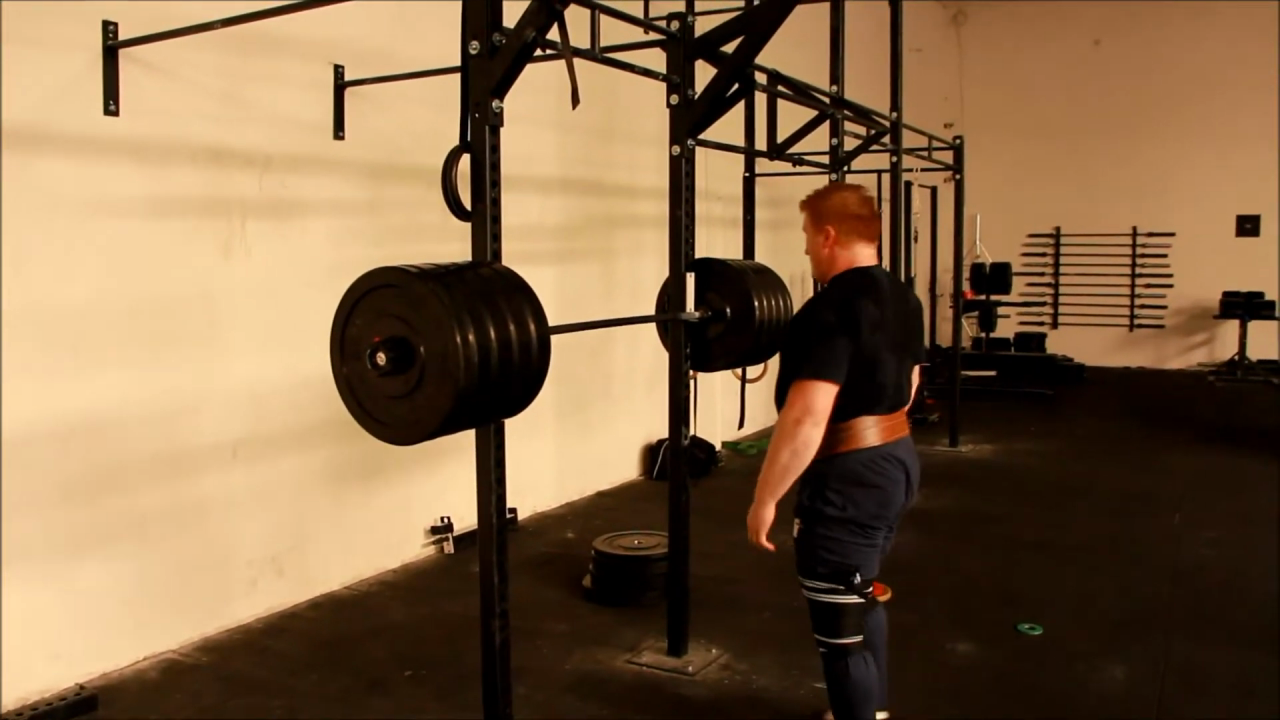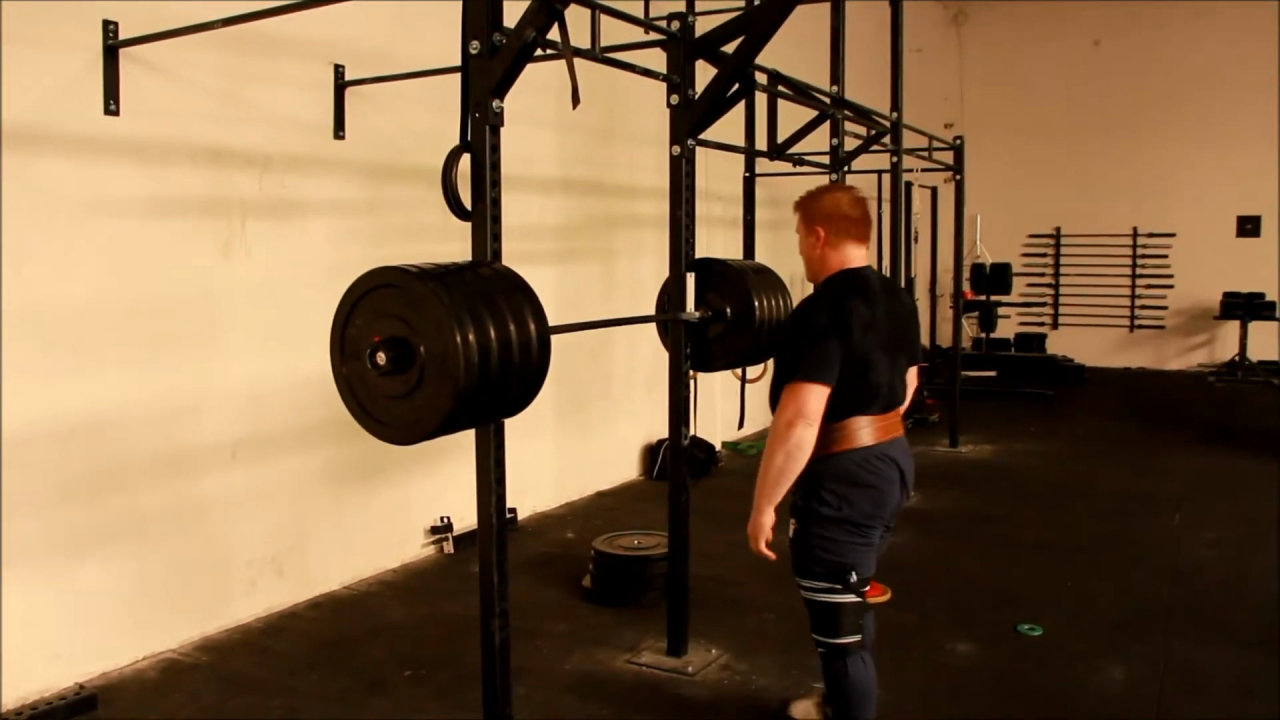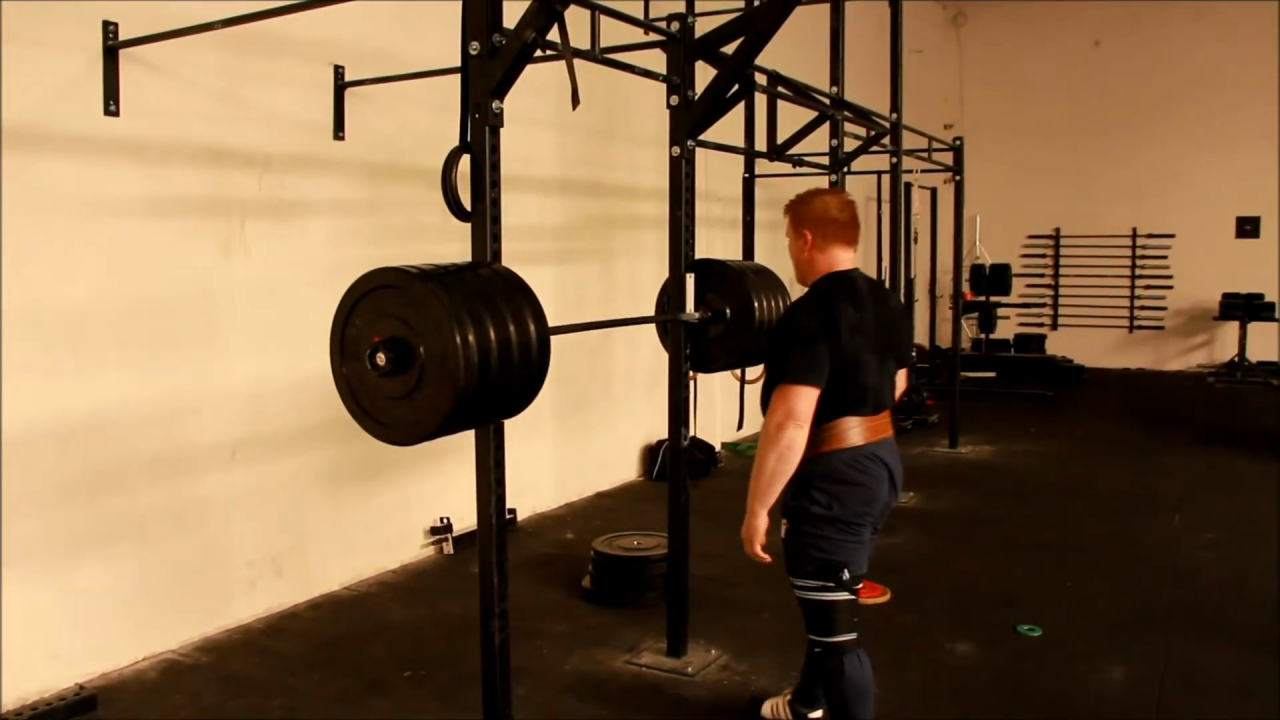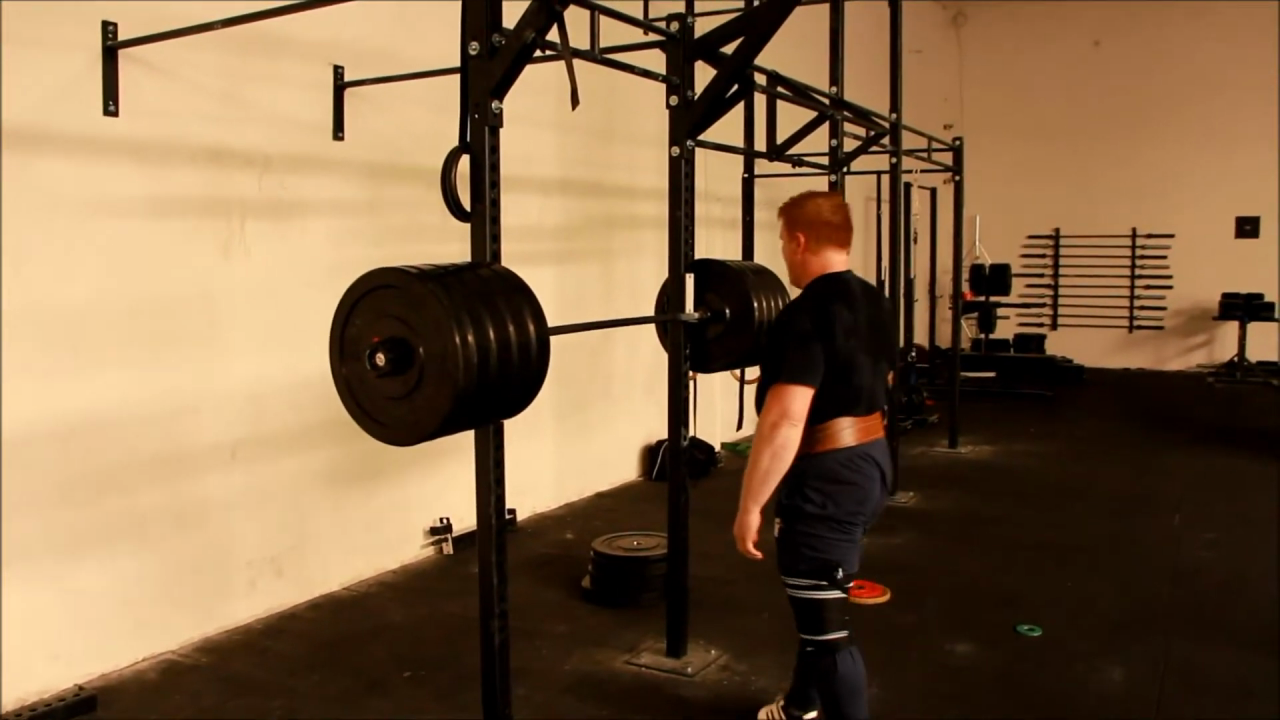
dt=0.1s
person 1, frame 1
left shoulder: (830, 309)
right shoulder: (902, 297)
left elbow: (806, 417)
left wrist: (765, 498)
left hip: (849, 477)
right hip: (896, 460)
left knee: (839, 624)
right knee: (860, 596)
person 1, frame 2
left shoulder: (823, 311)
right shoulder: (896, 298)
left elbow: (798, 419)
left wrist: (764, 506)
left hip: (843, 476)
right hip: (892, 459)
left knee: (836, 623)
right knee: (849, 594)
person 1, frame 3
left shoulder: (812, 314)
right shoulder: (883, 300)
left elbow: (789, 421)
left wrist: (757, 508)
left hip: (835, 476)
right hip: (881, 460)
left knee: (834, 625)
right knee: (829, 601)
person 1, frame 4
left shoulder: (806, 316)
right shoulder: (873, 302)
left elbow: (783, 421)
left wrist: (750, 505)
left hip: (827, 476)
right hip: (871, 460)
left knee: (825, 623)
right knee: (820, 600)
